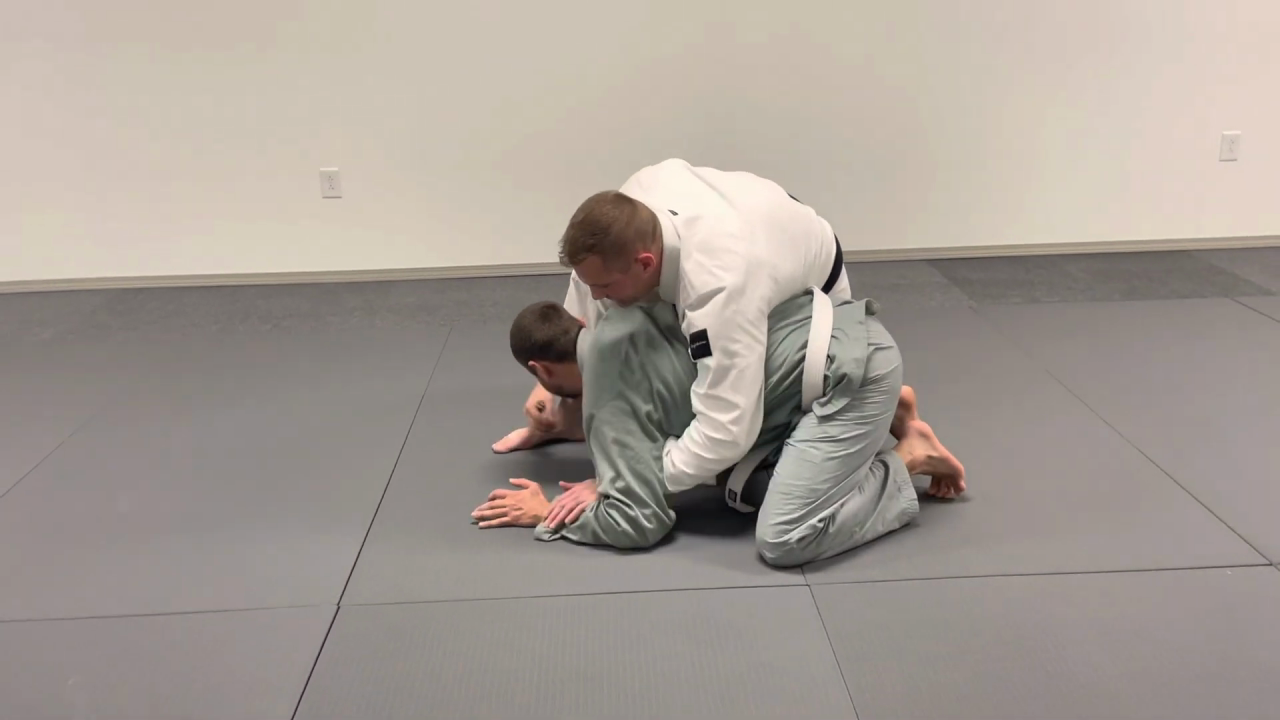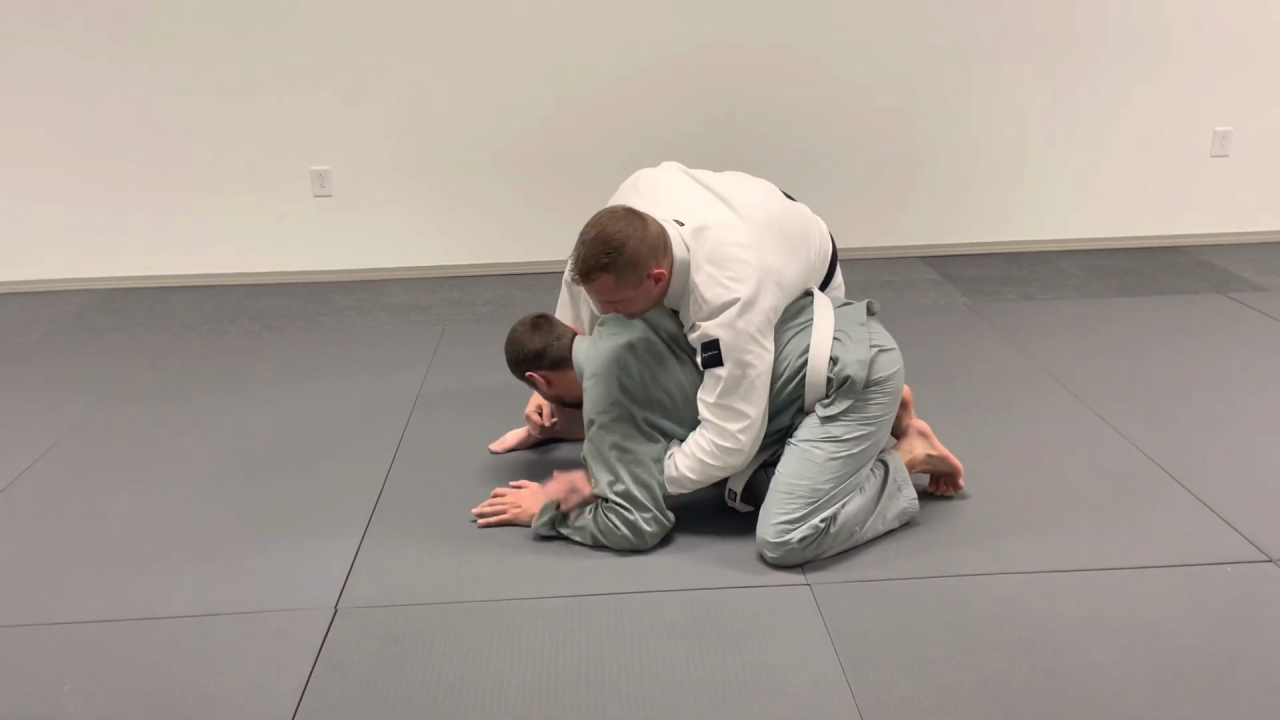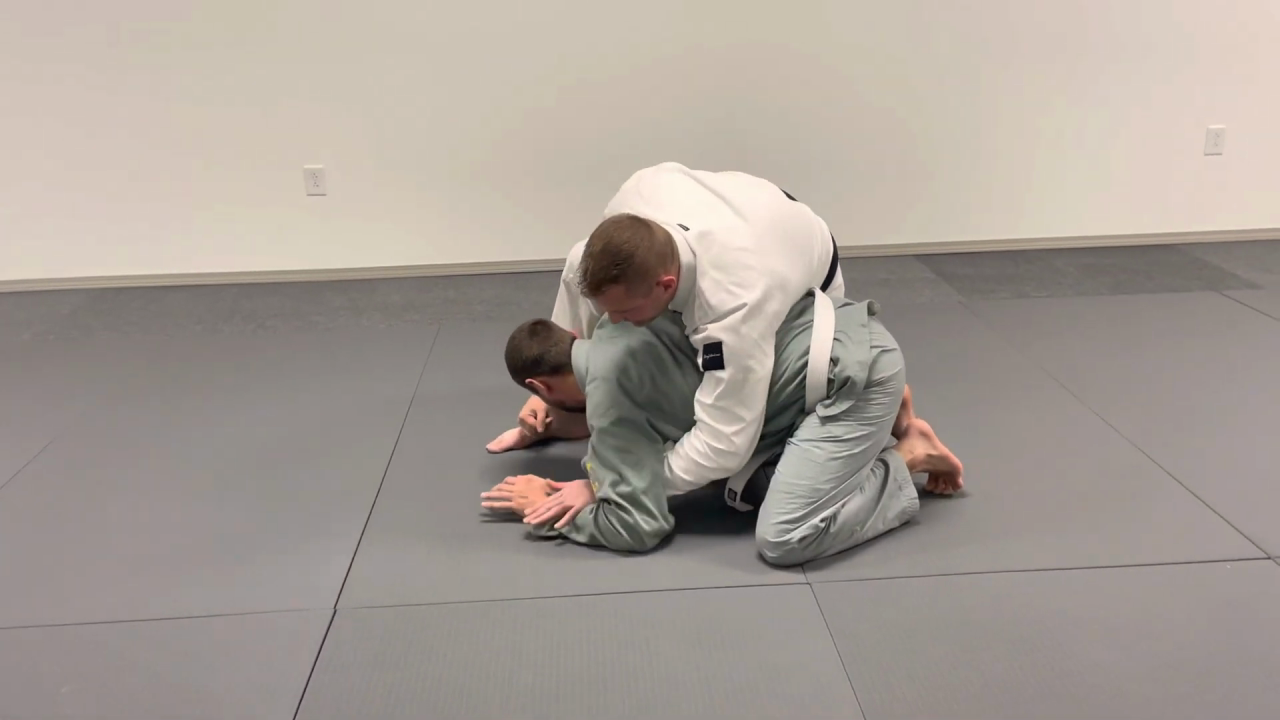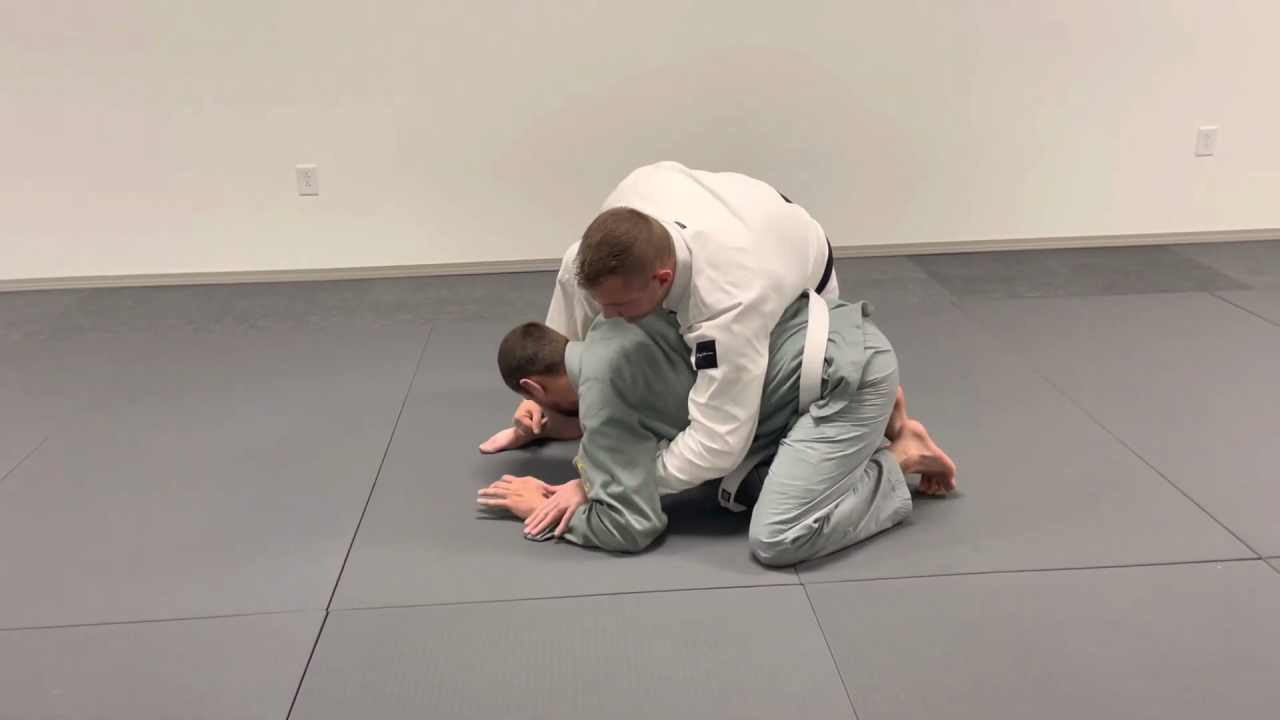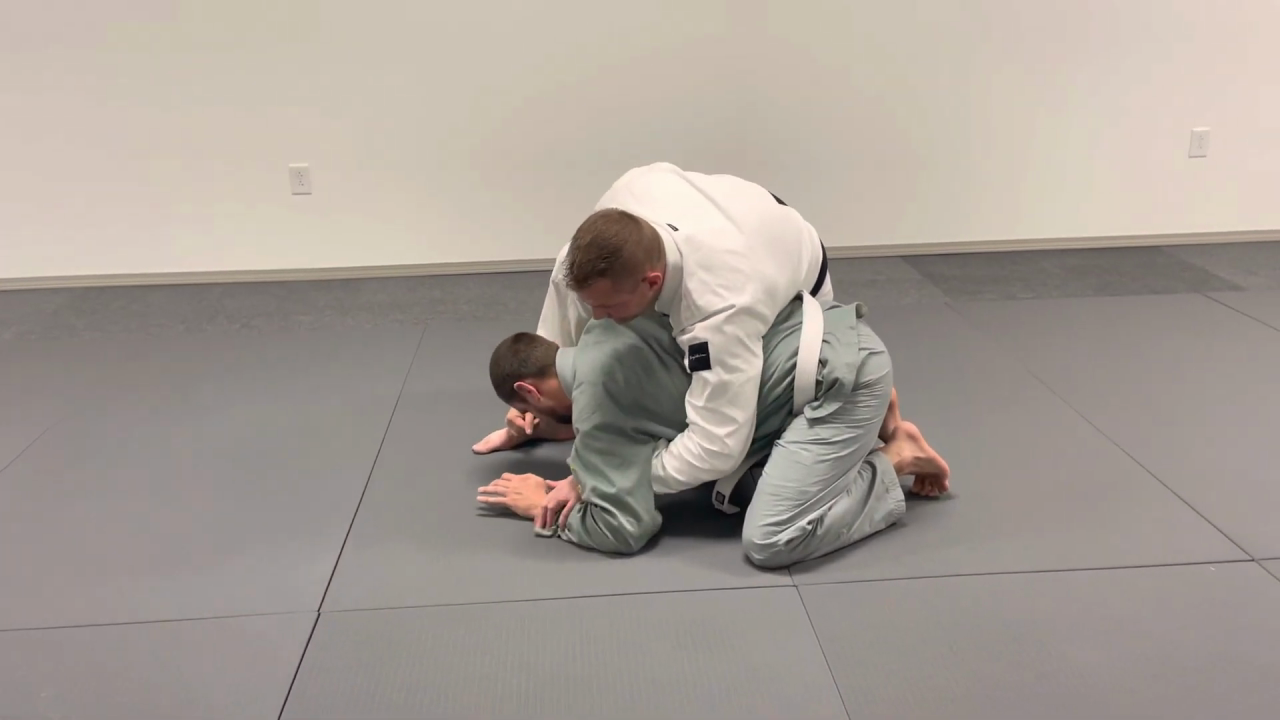
dt=0.3s
person 1, frame 1
left shoulder: (609, 397)
right shoulder: (618, 323)
left elbow: (638, 520)
left wrist: (547, 513)
left hip: (850, 371)
right hip: (841, 336)
left knee: (783, 542)
right knee: (747, 488)
left ankle: (905, 460)
right ankle: (881, 416)
person 1, frame 2
left shoulder: (608, 399)
right shoulder: (618, 329)
left elbow: (638, 524)
left wrist: (544, 512)
left hip: (853, 369)
right hip: (844, 336)
left knee: (783, 542)
right knee: (748, 487)
left ankle: (905, 459)
right ankle: (882, 416)
person 1, frame 3
left shoulder: (608, 396)
right shoulder: (617, 332)
left elbow: (638, 526)
left wrist: (551, 509)
right wrist: (594, 484)
left hip: (854, 370)
right hip: (842, 337)
left knee: (783, 541)
right knee: (747, 489)
left ankle: (905, 458)
right ankle: (881, 417)
person 1, frame 4
left shoulder: (601, 396)
right shoulder: (611, 332)
left elbow: (630, 526)
left wrist: (542, 509)
right wrist: (589, 483)
left hip: (847, 371)
right hip: (838, 339)
left knee: (775, 542)
right knee: (744, 485)
left ankle: (898, 459)
right ankle: (875, 420)
person 1, frame 5
left shoulder: (594, 402)
right shoulder: (603, 335)
left elbow: (623, 530)
left wrist: (544, 505)
right wrist: (586, 478)
left hip: (840, 373)
right hip: (830, 340)
left knee: (770, 543)
left ankle: (892, 460)
right ankle: (869, 422)
person 2, frame 1
left shoulder: (714, 296)
right shoulder: (641, 197)
left elbow: (727, 434)
right elbow: (595, 275)
left hip: (808, 290)
right knee: (601, 272)
right ankle: (571, 418)
person 2, frame 2
left shoulder: (729, 301)
right shoulder: (640, 196)
left elbow: (728, 443)
left hip: (804, 289)
right knee: (595, 271)
right ankle: (566, 418)
person 2, frame 3
left shoulder: (733, 310)
right shoulder: (642, 196)
left elbow: (724, 447)
right elbow: (597, 274)
left hip: (803, 284)
right knee: (587, 264)
right ankle: (564, 417)
person 2, frame 4
left shoulder: (730, 307)
right shoulder: (635, 196)
left elbow: (717, 445)
right elbow: (584, 276)
left hip: (799, 284)
right knee: (580, 267)
right ankle: (553, 416)
person 2, frame 5
left shoulder: (721, 312)
right shoulder: (628, 198)
left elbow: (717, 448)
right elbow: (582, 285)
right knee: (579, 276)
right ankle: (547, 414)
